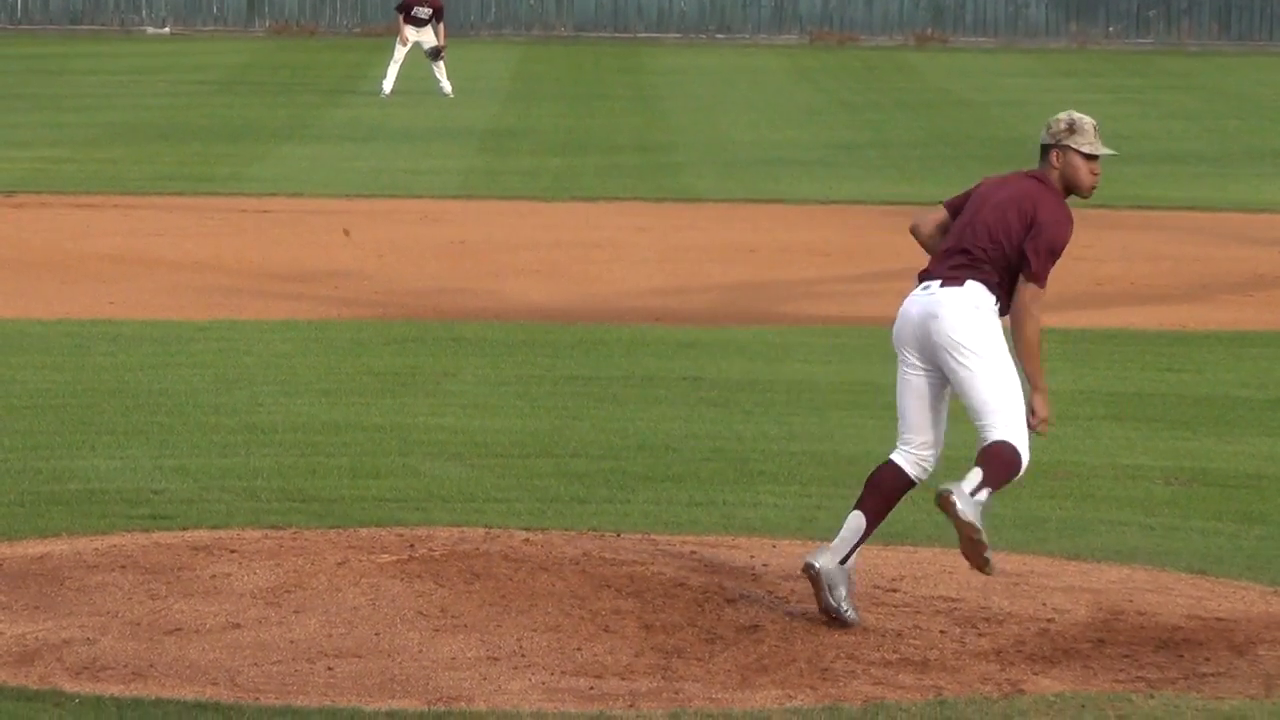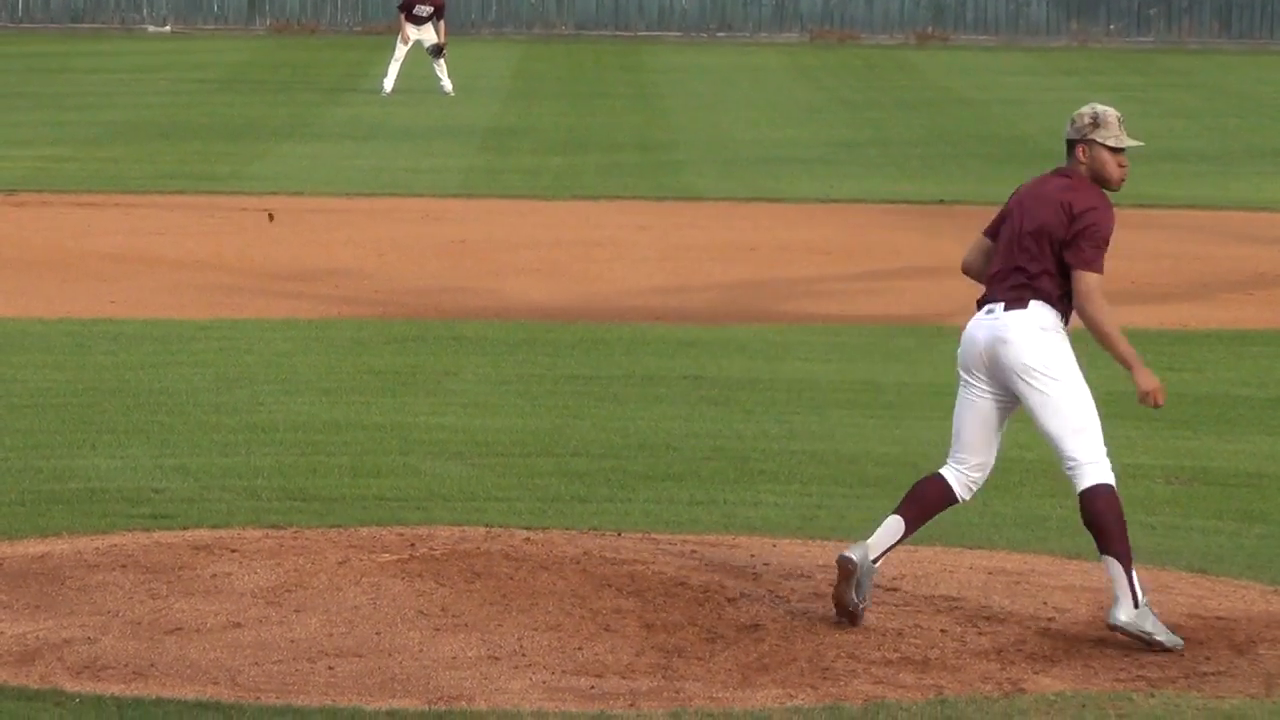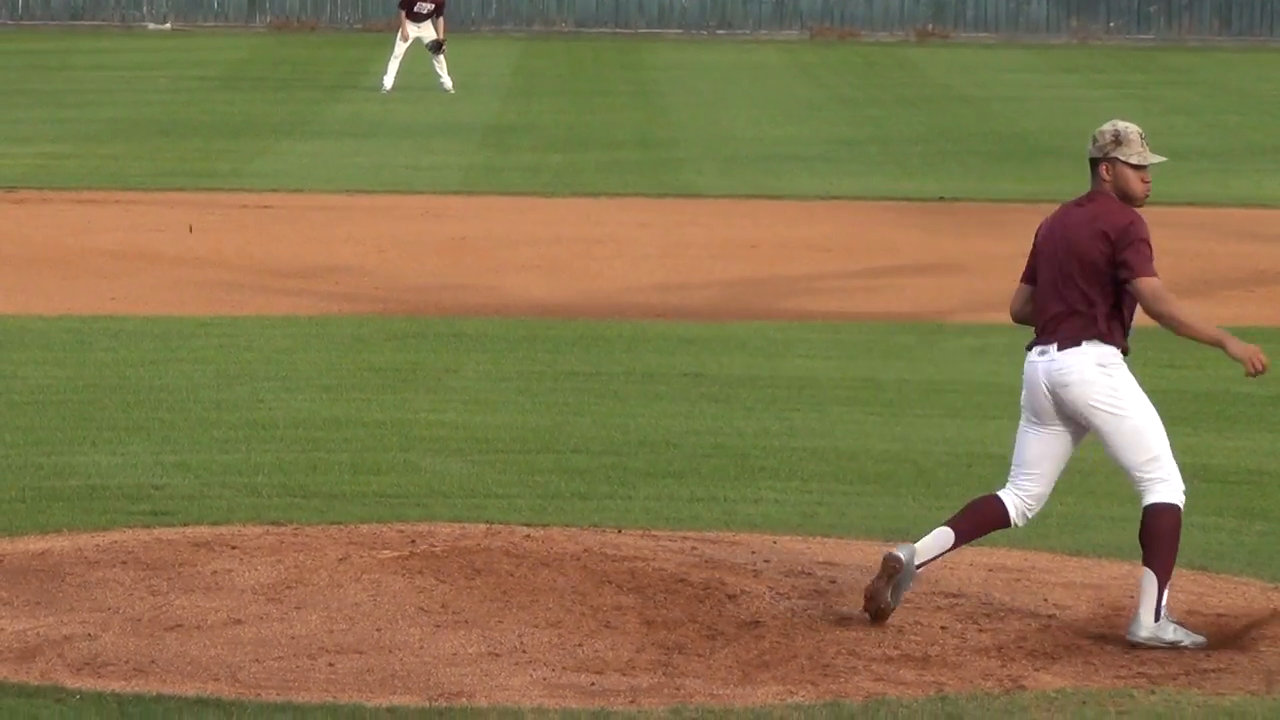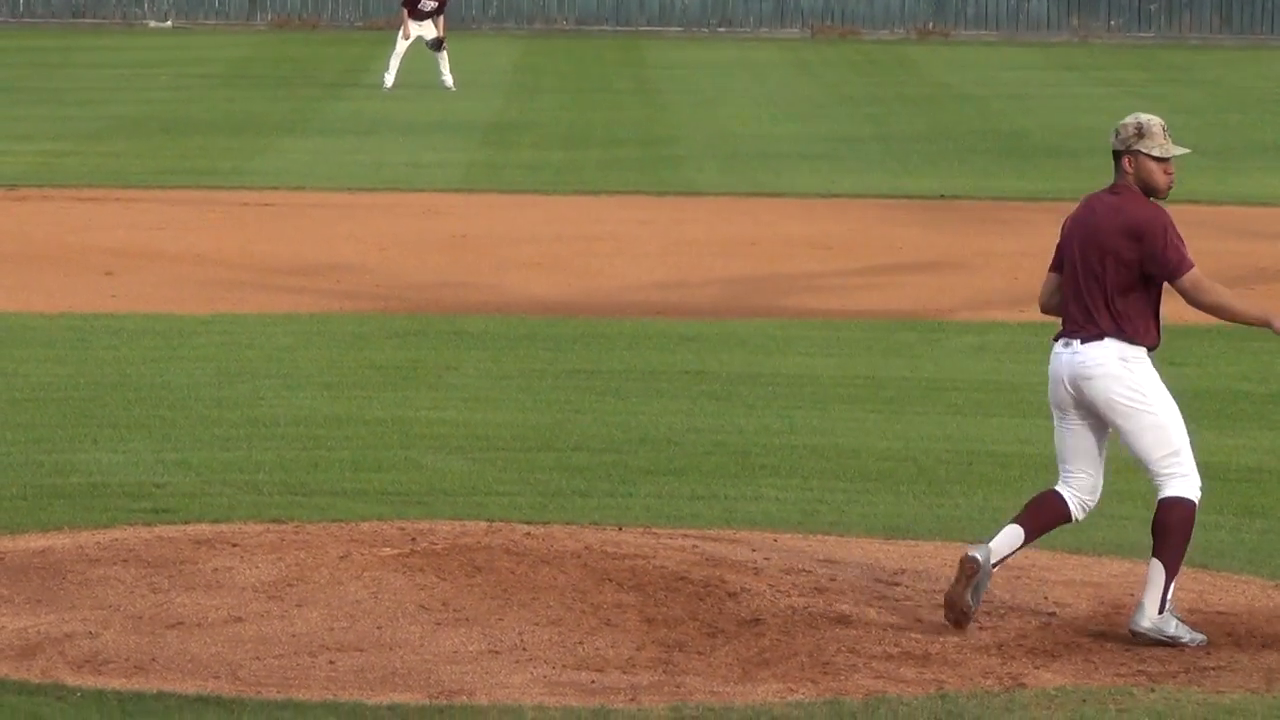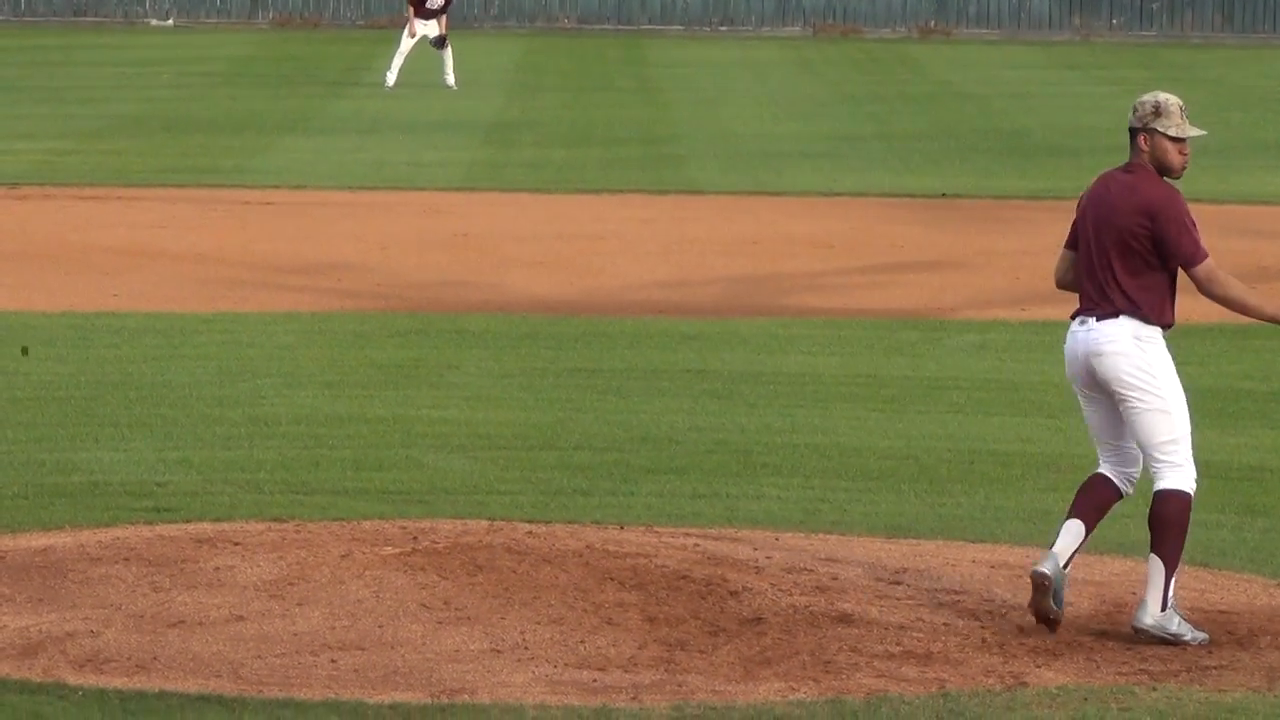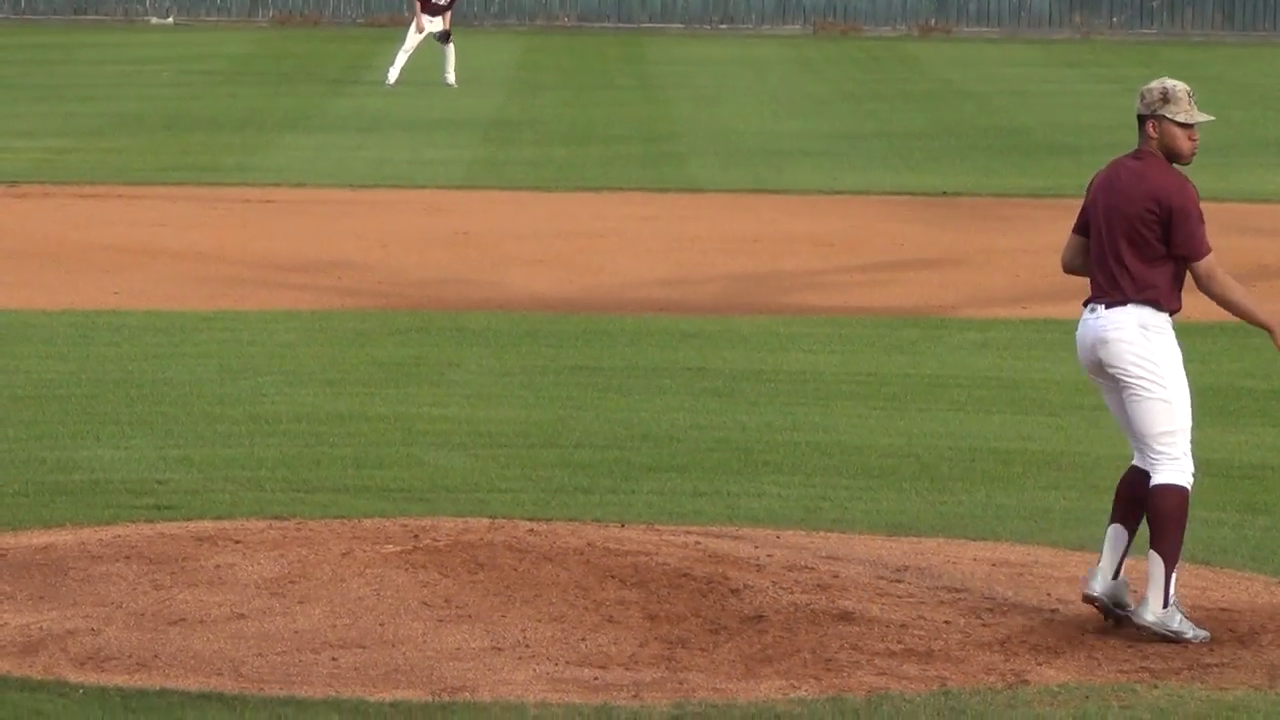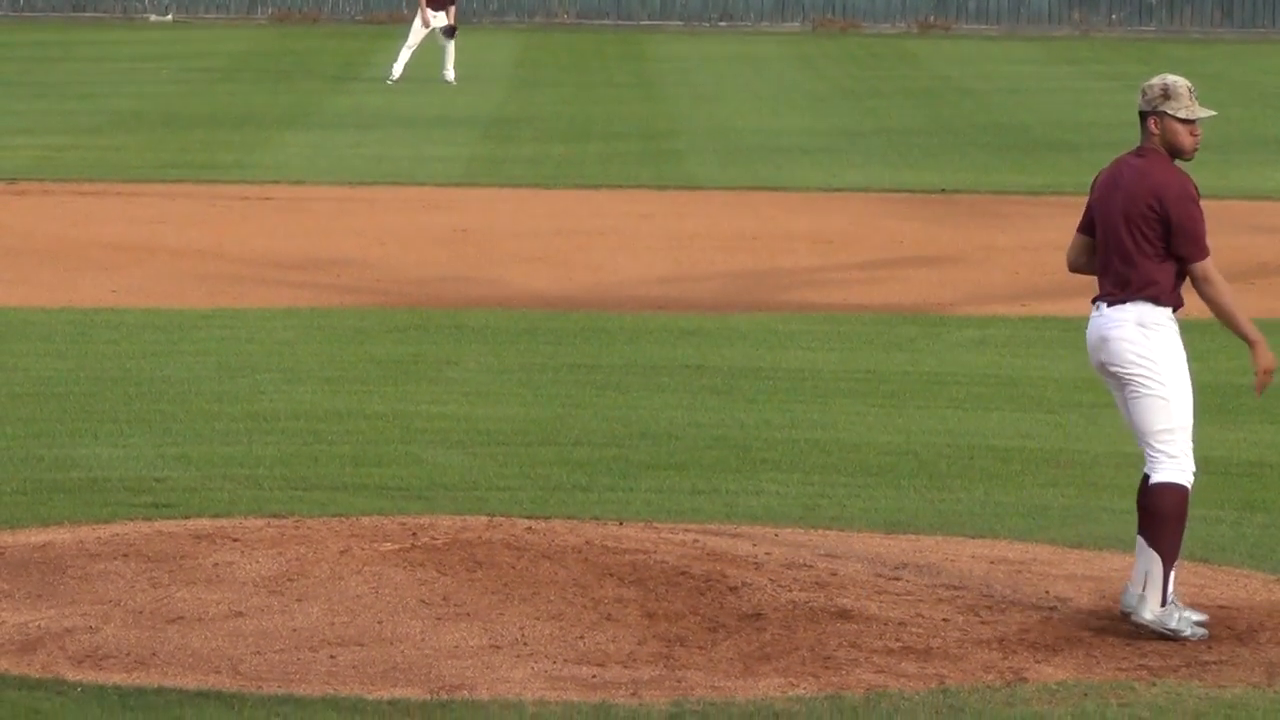
dt=0.1s
person 1, frame 1
left shoulder: (996, 185)
right shoulder: (1050, 213)
left elbow: (922, 226)
right elbow: (1024, 309)
right wrist: (1035, 390)
left hip: (916, 311)
right hip: (964, 312)
left knee: (915, 454)
right knee: (1009, 440)
left ankle: (834, 561)
right ankle: (967, 497)
person 1, frame 2
left shoulder: (1031, 190)
right shoulder: (1092, 205)
left elbow: (970, 264)
right elbow: (1087, 298)
right wrist: (1136, 367)
left hip: (981, 333)
right hip: (1033, 333)
left knee: (965, 471)
right knee: (1090, 466)
left ankle: (866, 555)
right ankle: (1129, 604)
person 1, frame 3
left shoulder: (1054, 223)
right shoulder: (1122, 222)
left elbow: (1017, 308)
right elbow: (1153, 299)
right wrist: (1229, 344)
left hip: (1041, 369)
right hip: (1094, 370)
left knee: (1022, 496)
right knee: (1165, 485)
left ankle: (913, 557)
right ankle: (1152, 619)
person 1, frame 4
left shoulder: (1080, 214)
right shoulder: (1147, 218)
left elbow: (1048, 300)
right elbow: (1200, 293)
left hip: (1067, 362)
right hip: (1119, 365)
left knee: (1075, 492)
right knee: (1179, 481)
left ankle: (985, 557)
right ankle: (1153, 612)
person 1, frame 5
left shoulder: (1097, 191)
right shoulder: (1162, 200)
left elbow: (1062, 274)
right elbow: (1212, 281)
left hip: (1082, 341)
right hip: (1131, 343)
left knee: (1119, 470)
right knee: (1177, 473)
left ankle: (1055, 564)
right ankle: (1156, 608)
person 1, frame 6
left shoulder: (1106, 177)
right shoulder: (1172, 188)
left elbow: (1071, 260)
right elbow: (1211, 278)
left hip: (1095, 329)
right hip: (1139, 333)
left knee: (1149, 459)
right knee: (1173, 466)
left ankle: (1106, 579)
right ankle: (1158, 604)
person 1, frame 7
left shoulder: (1111, 176)
right shoulder: (1172, 184)
left elbow: (1077, 257)
right elbow: (1204, 276)
left hip: (1105, 327)
right hip: (1145, 329)
left knee: (1163, 460)
right knee: (1174, 464)
left ankle: (1145, 589)
right ankle: (1158, 602)
